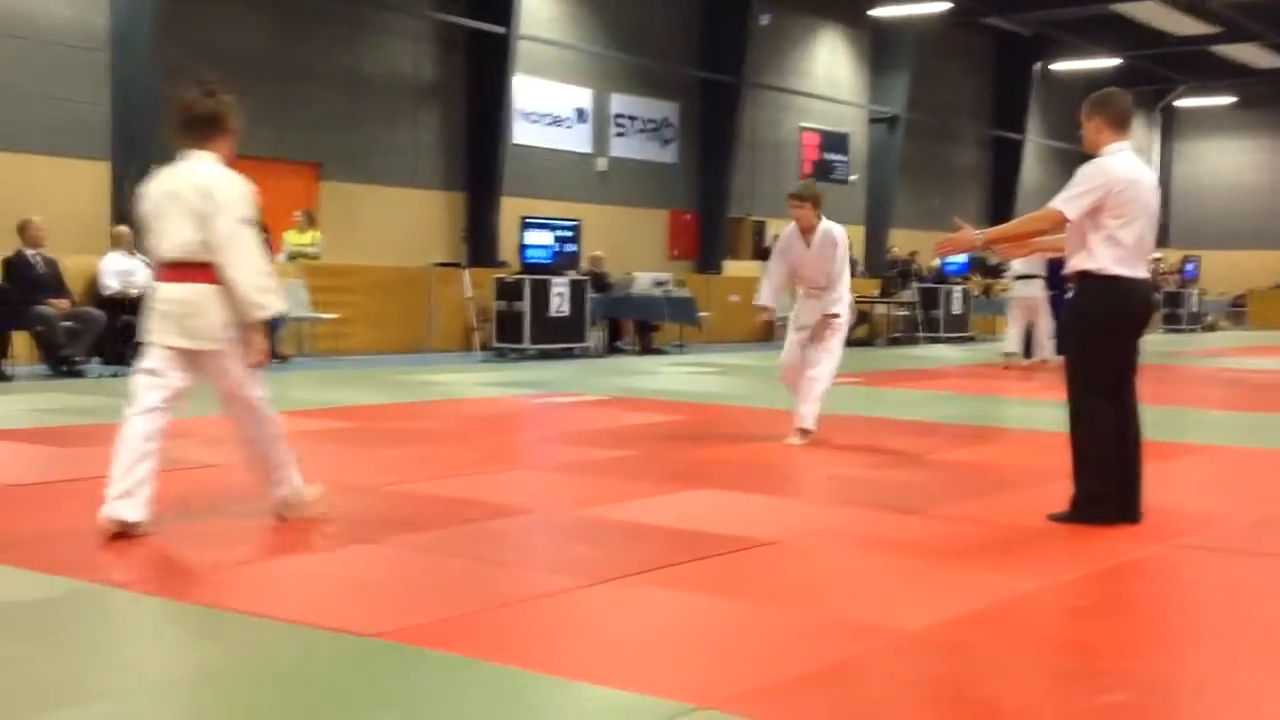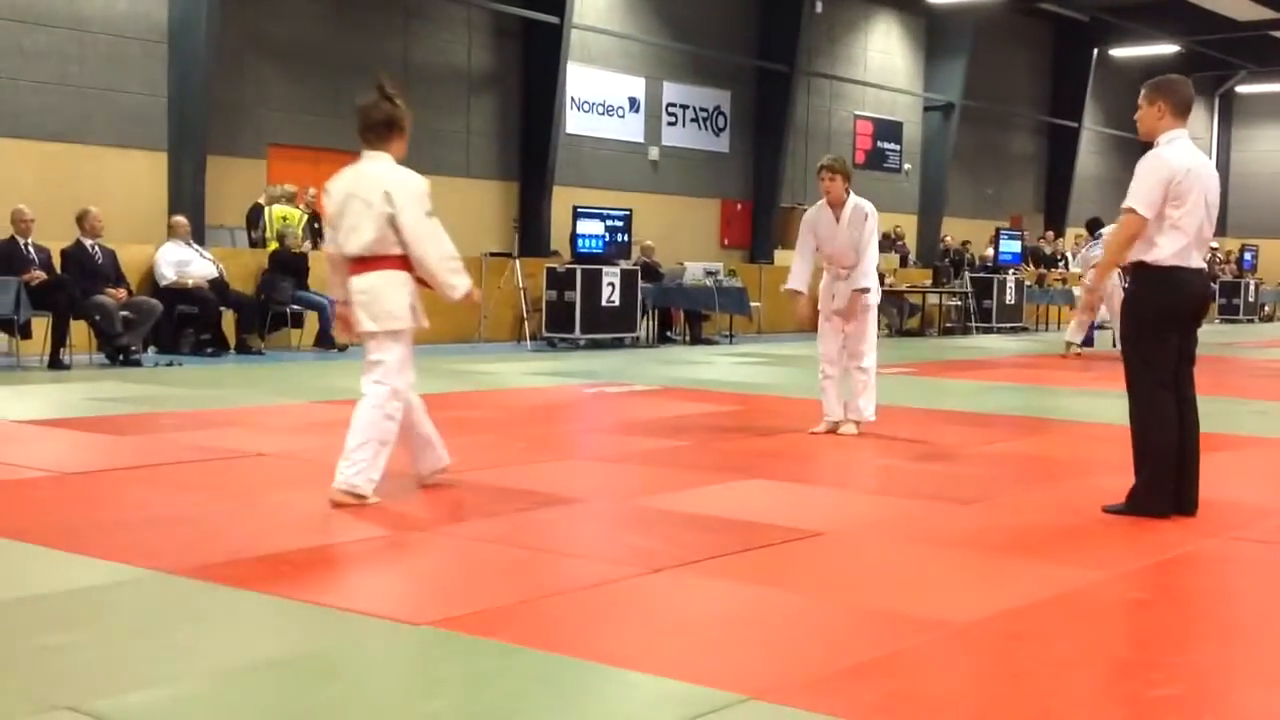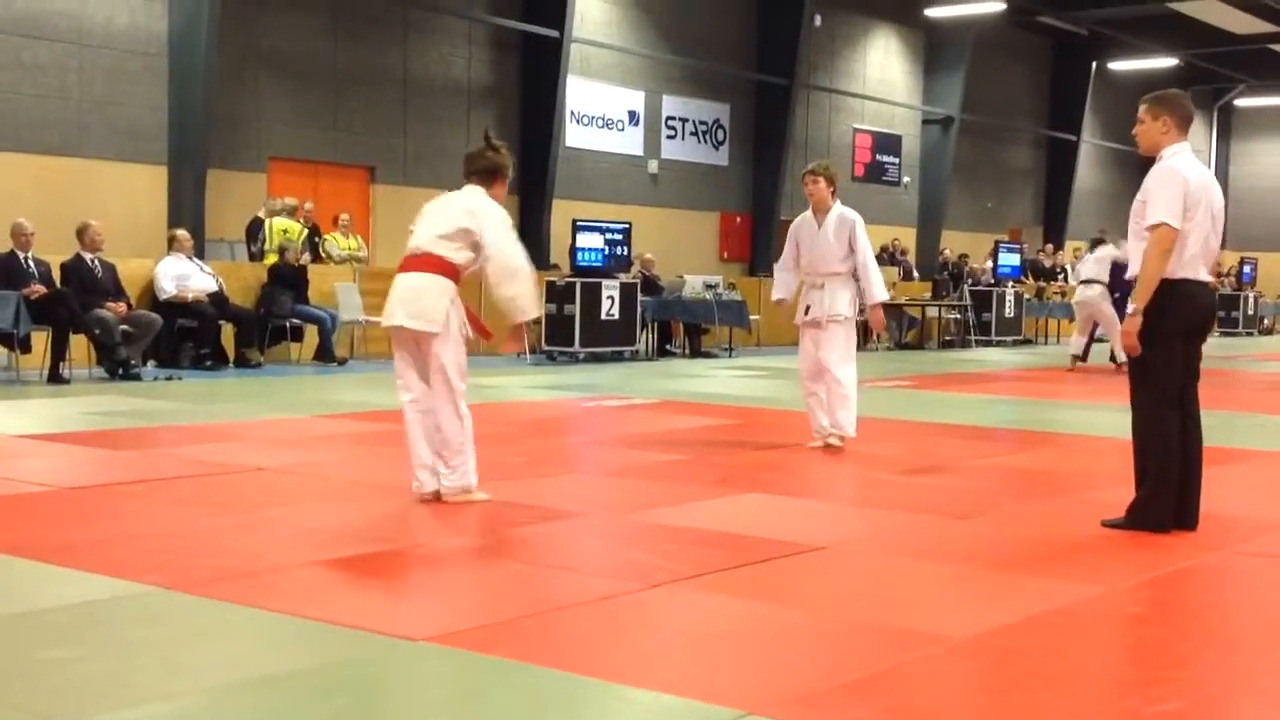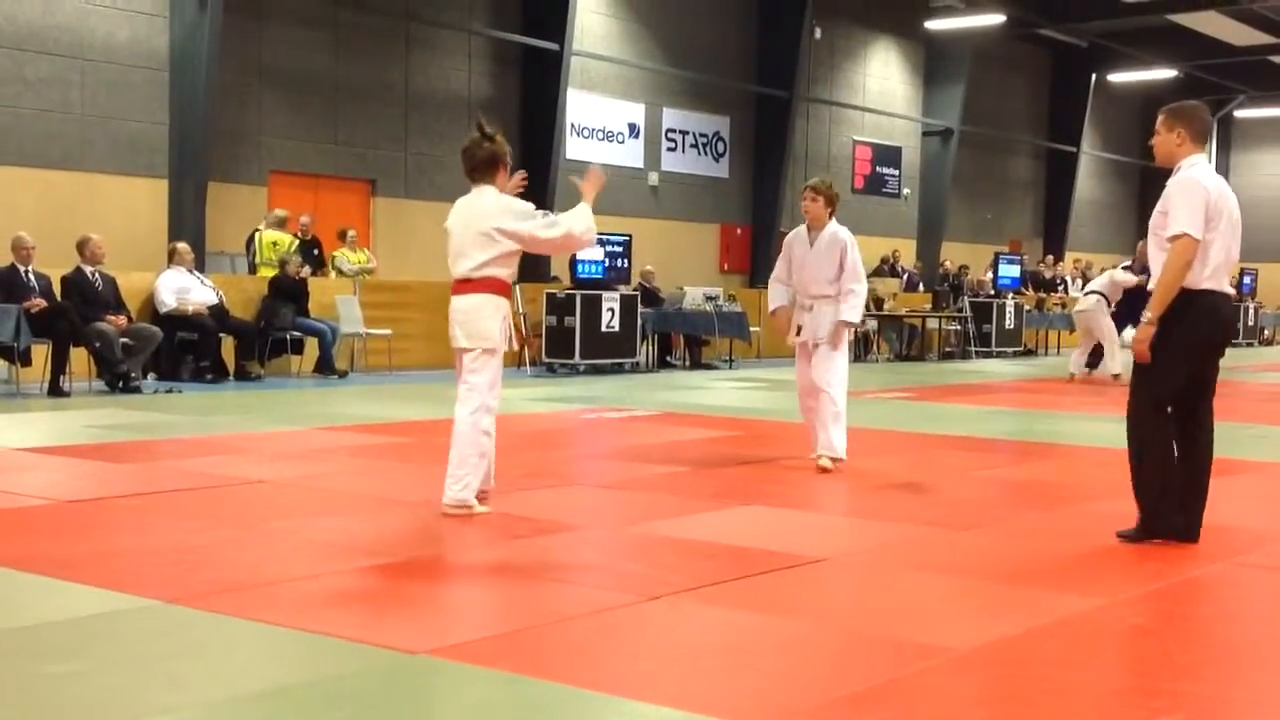
dt=0.5s
person 1, frame 1
left shoulder: (1103, 170)
right shoulder: (1142, 173)
left elbow: (1048, 219)
left wrist: (979, 238)
right wrist: (1035, 246)
left hip: (1101, 294)
right hip: (1131, 292)
left knee: (1091, 398)
right knee: (1118, 396)
left ankle: (1095, 503)
right ankle: (1123, 502)
person 1, frame 2
left shoulder: (1161, 159)
right shoulder: (1203, 163)
left elbow: (1131, 228)
left wrist: (1096, 282)
left hip: (1160, 284)
right hip: (1192, 283)
left knee: (1150, 390)
right knee: (1178, 388)
left ankle: (1153, 495)
right ankle: (1181, 495)
person 1, frame 3
left shoulder: (1168, 171)
right shoulder: (1205, 176)
left elbow: (1162, 244)
right elbow: (1204, 252)
left wrist: (1135, 310)
left hip: (1168, 297)
right hip: (1197, 296)
left knee: (1155, 405)
right knee: (1181, 404)
left ankle: (1153, 510)
right ankle: (1181, 509)
person 1, frame 4
left shoulder: (1187, 182)
right shoulder: (1220, 186)
left elbow: (1183, 256)
left wrist: (1149, 318)
left hip: (1189, 309)
right hip: (1216, 308)
left knee: (1147, 411)
right knee: (1193, 415)
left ankle: (1159, 517)
right ankle: (1183, 520)
person 2, frame 1
left shoulder: (157, 184)
right shoulder: (226, 185)
right elbow: (242, 259)
right wrist: (257, 321)
left hip: (167, 301)
right hip: (213, 304)
left knee: (151, 403)
right knee: (250, 406)
left ankle: (122, 508)
right ankle: (290, 496)
person 2, frame 2
left shoulder: (339, 183)
right shoulder: (404, 182)
left elbow: (334, 249)
right elbow: (427, 244)
left wrist: (341, 301)
right wrist: (461, 288)
left hip: (361, 288)
right hip: (391, 288)
left knee: (397, 381)
right knee: (383, 387)
left ankle: (429, 459)
right ankle: (352, 481)
person 2, frame 3
left shoulder: (440, 203)
right shoulder: (488, 212)
right elbow: (509, 266)
right wrist: (521, 317)
left hip: (404, 291)
right hip: (433, 295)
left knee: (416, 391)
right knee: (448, 393)
left ankle: (429, 479)
right ankle: (458, 483)
person 2, frame 4
left shoulder: (461, 208)
right shoulder: (509, 211)
right elbow: (570, 233)
right wrist: (588, 198)
left hip: (464, 304)
right hip: (487, 307)
left knee: (473, 400)
right knee: (477, 403)
left ankle: (477, 483)
right ankle: (459, 495)
person 3, frame 1
left shoulder: (835, 235)
right shoulder: (789, 237)
left elbow: (840, 279)
right elbow: (775, 273)
left wrist: (828, 319)
right wrist: (766, 308)
left hip: (831, 307)
right hip: (805, 302)
left knee: (817, 366)
right knee: (790, 363)
left ankle: (803, 426)
right ankle: (806, 413)
person 3, frame 2
left shoulder: (865, 211)
right shoulder: (813, 216)
left elbow: (868, 256)
right elbow: (804, 256)
left wrist: (856, 294)
right wrist: (799, 293)
left hip: (861, 288)
right hip: (831, 286)
left knee: (860, 354)
right knee: (828, 355)
left ankle: (855, 417)
right ankle: (832, 417)
person 3, frame 3
left shoulder: (849, 219)
right shoulder: (799, 224)
left elbow: (865, 262)
right elbow: (787, 267)
left wrist: (875, 304)
right wrist: (784, 299)
left hip: (839, 297)
right hip: (810, 298)
left knee: (836, 364)
right knee: (810, 369)
left ankle: (838, 430)
right ankle: (822, 431)
person 3, frame 4
left shoulder: (842, 239)
right shoulder: (793, 239)
left elbow: (855, 285)
right elbow: (779, 280)
left wrist: (844, 322)
right wrist: (780, 309)
left hip: (831, 317)
right hip: (803, 317)
left knee: (828, 384)
right knee: (806, 387)
left ankle: (830, 452)
right ankle: (822, 445)
